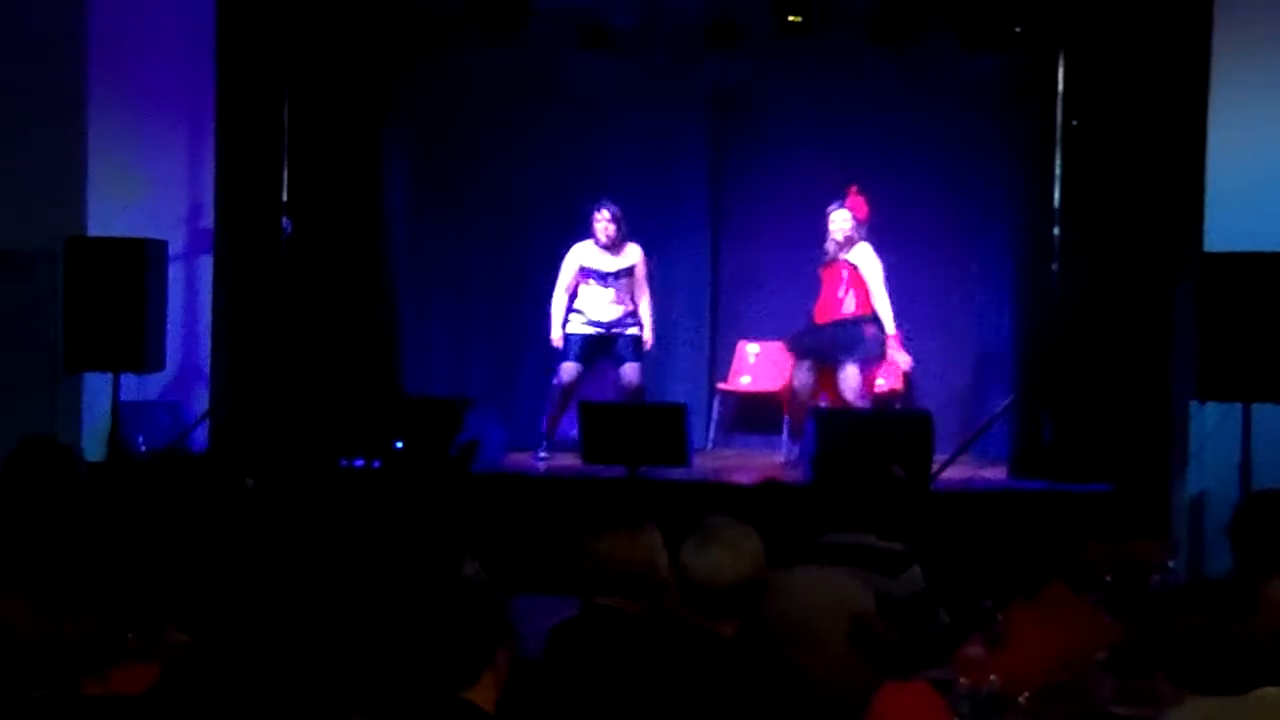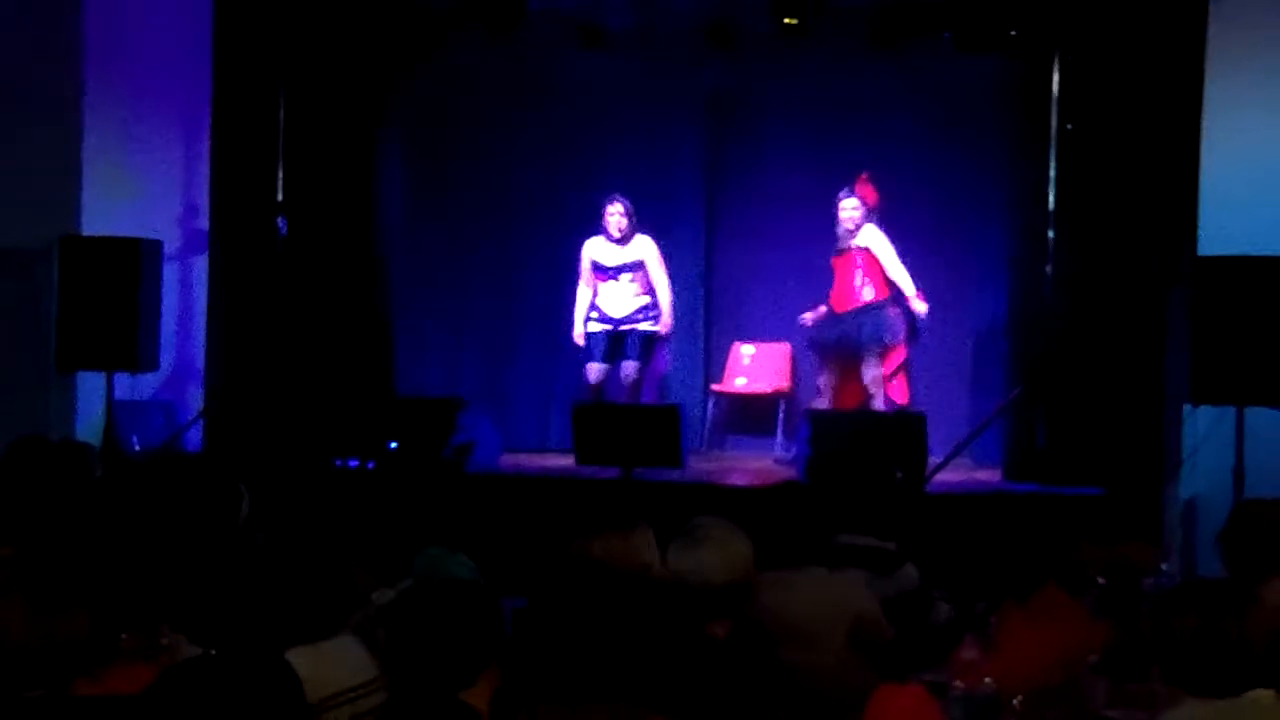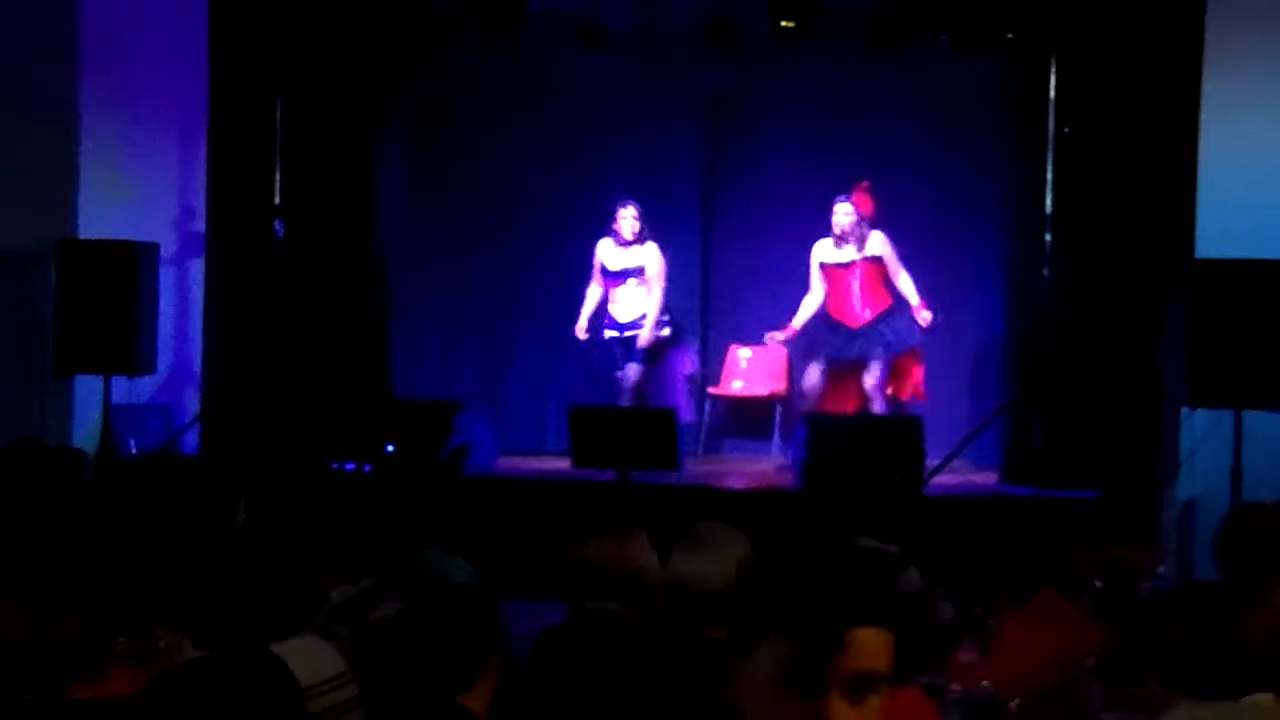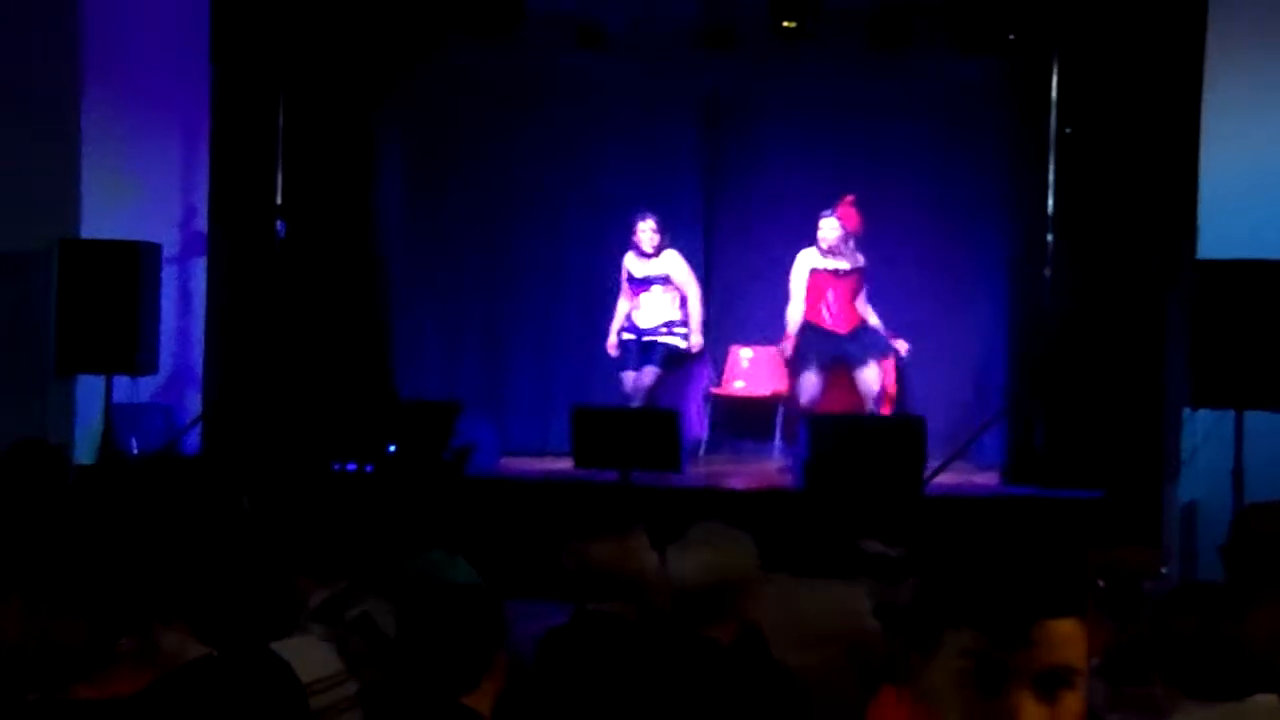
dt=0.4s
person 1, frame 1
left shoulder: (862, 250)
right shoulder: (832, 255)
left elbow: (879, 296)
left wrist: (892, 338)
left hip: (852, 331)
right hip: (822, 331)
left knee: (851, 394)
right knee: (801, 387)
person 1, frame 2
left shoulder: (869, 233)
right shoulder: (844, 244)
left elbow: (895, 269)
left wrist: (914, 297)
right wrist: (820, 311)
left hip: (870, 317)
right hip: (840, 320)
left knee: (872, 384)
right knee: (826, 387)
person 1, frame 3
left shoulder: (875, 240)
right shoulder: (821, 249)
left elbow: (899, 276)
right elbow: (816, 294)
left wrist: (918, 307)
right wrist: (791, 329)
left hip: (878, 326)
right hip: (837, 329)
left knee: (872, 389)
right knee: (810, 386)
person 1, frame 4
left shoulder: (857, 261)
right shoulder: (807, 257)
right elbow: (796, 302)
left wrist: (887, 337)
right wrist: (790, 338)
left hip: (854, 335)
right hip: (816, 337)
left knee: (872, 392)
right knee: (807, 401)
person 2, frame 1
left shoulder: (633, 252)
right shoulder: (579, 251)
left elbow: (642, 292)
right elbow: (562, 290)
left wrist: (648, 327)
right wrist: (556, 327)
left hip: (624, 327)
right hip: (584, 324)
left knee: (632, 381)
right knee: (566, 379)
right ankle: (545, 441)
person 2, frame 2
left shoulder: (644, 244)
right shoulder: (592, 246)
left elbow: (661, 281)
right elbow: (585, 287)
left wrist: (666, 314)
right wrist: (578, 322)
left hip: (639, 319)
right hip: (603, 320)
left knee: (629, 378)
right knee: (594, 378)
person 2, frame 3
left shoulder: (649, 250)
right shoulder: (603, 247)
left elbow: (657, 292)
right elbow: (597, 285)
left wrist: (649, 327)
right wrist: (584, 317)
left hip: (644, 323)
right hip: (615, 326)
left knee: (631, 382)
right knee: (624, 382)
person 2, frame 4
left shoulder: (671, 259)
right shoulder: (629, 259)
left elbow: (693, 293)
left wrist: (696, 331)
right wrist: (613, 332)
left hip: (667, 331)
right hip: (635, 332)
left knee: (642, 385)
right knee: (629, 387)
